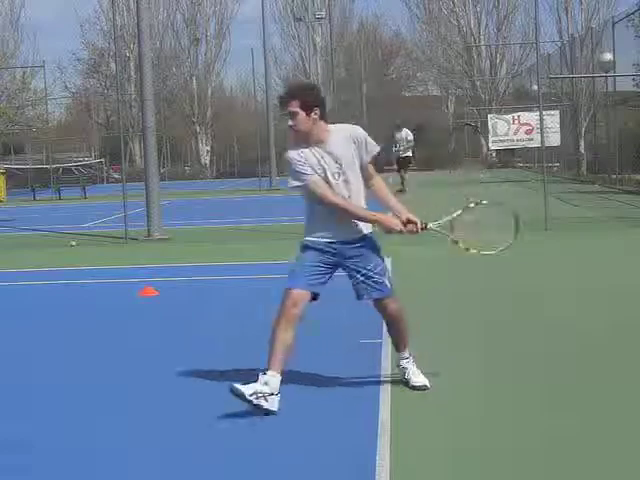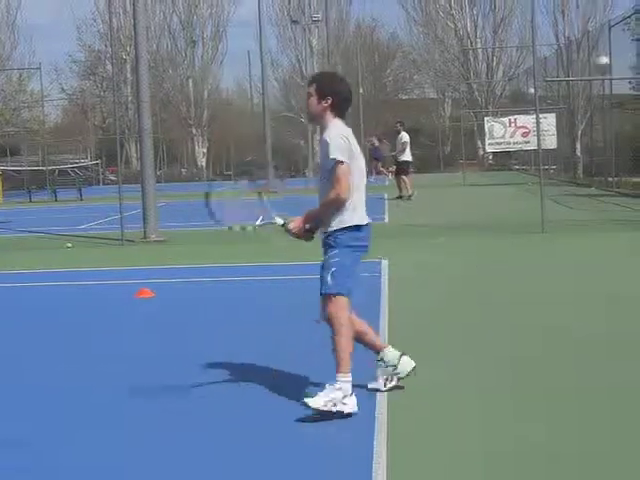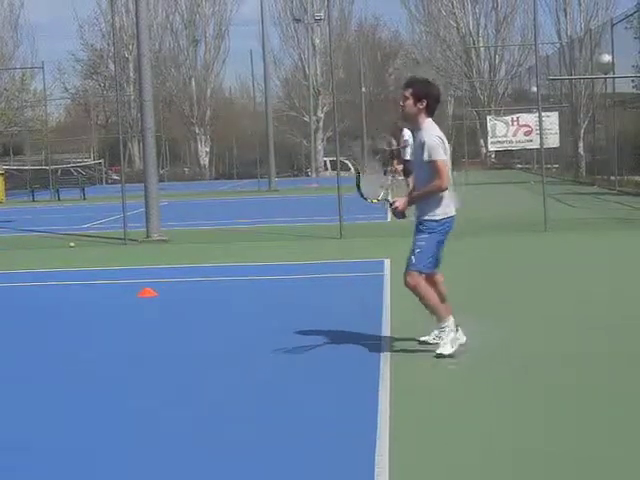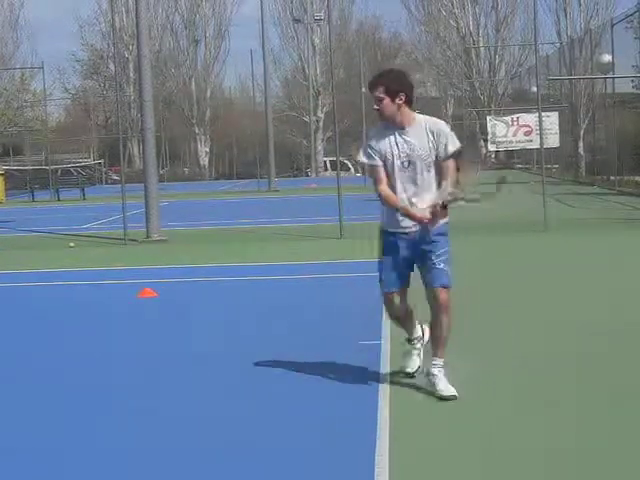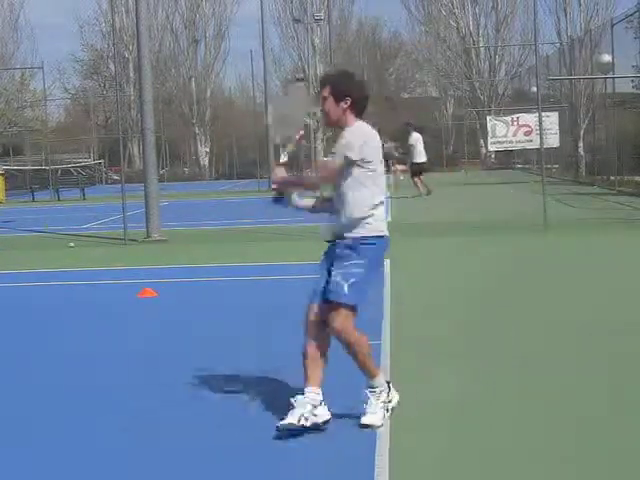
dt=1s
person 1, frame 1
left shoulder: (353, 136)
right shoulder: (295, 156)
left elbow: (372, 179)
right elbow: (333, 201)
left wrist: (401, 212)
right wrist: (383, 220)
left hip: (358, 240)
right hip: (318, 244)
left knee: (391, 308)
right knee: (293, 305)
left ankle: (406, 363)
right ankle: (267, 386)
person 1, frame 2
left shoulder: (333, 135)
right shoulder: (338, 135)
left elbow: (342, 193)
left wrist: (306, 220)
right wrist: (311, 222)
left hip: (347, 233)
right hip: (346, 231)
left knee: (335, 306)
right knee: (336, 307)
left ankle: (343, 390)
right ankle: (392, 359)
person 1, frame 3
left shoulder: (430, 137)
right shoulder: (420, 133)
left elbow: (443, 183)
left wrist: (408, 200)
right wrist: (407, 199)
left hip: (436, 218)
right hip: (429, 216)
left knee: (413, 278)
right knee: (430, 274)
left ankle: (450, 329)
right ankle: (446, 326)
person 1, frame 4
left shoulder: (436, 129)
right shoulder: (375, 139)
left elbow: (449, 177)
right elbow: (383, 190)
left wrist: (438, 206)
right wrist: (415, 215)
left hip: (432, 231)
right hip: (395, 231)
left knee: (440, 298)
right knee: (393, 300)
left ankle: (435, 369)
right ankle: (417, 334)
person 1, frame 5
left shoulder: (358, 135)
right shoulder: (349, 139)
left elbow: (316, 180)
left wrist: (285, 180)
right wrist: (294, 198)
left hip: (364, 242)
right hip: (342, 242)
left knee: (339, 320)
right knee: (315, 319)
left ankle: (381, 390)
right ankle: (312, 403)
